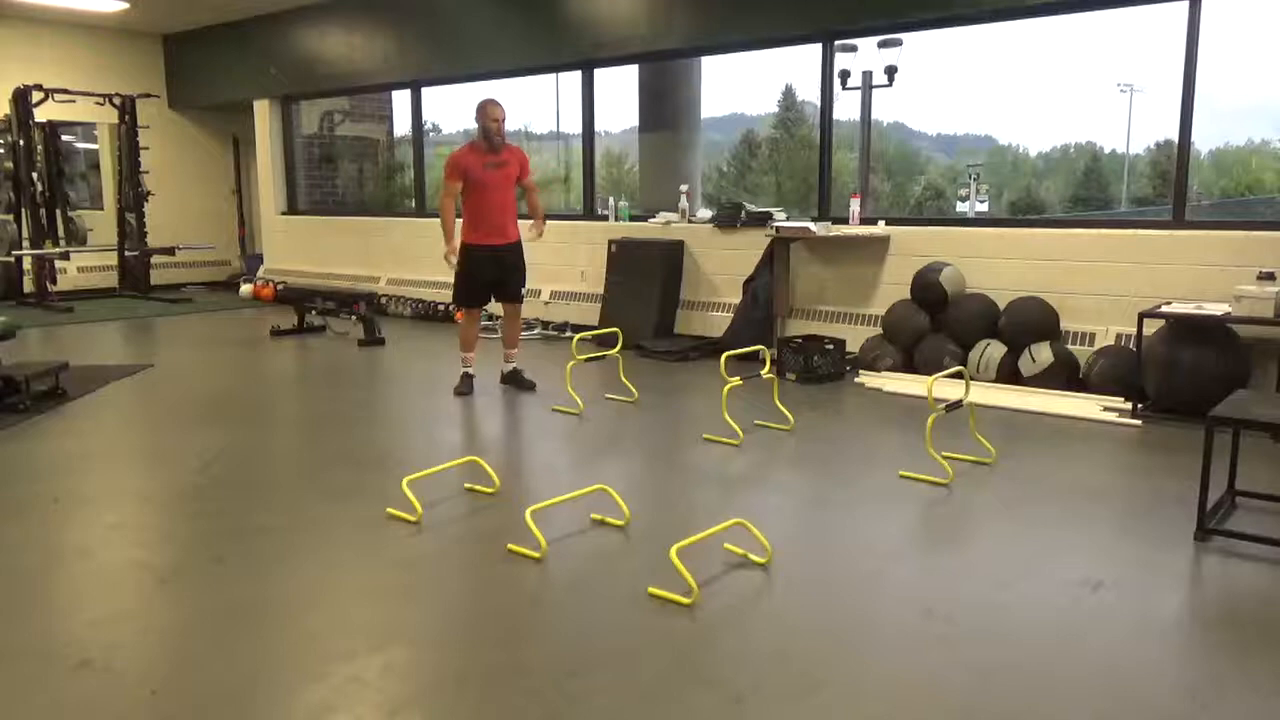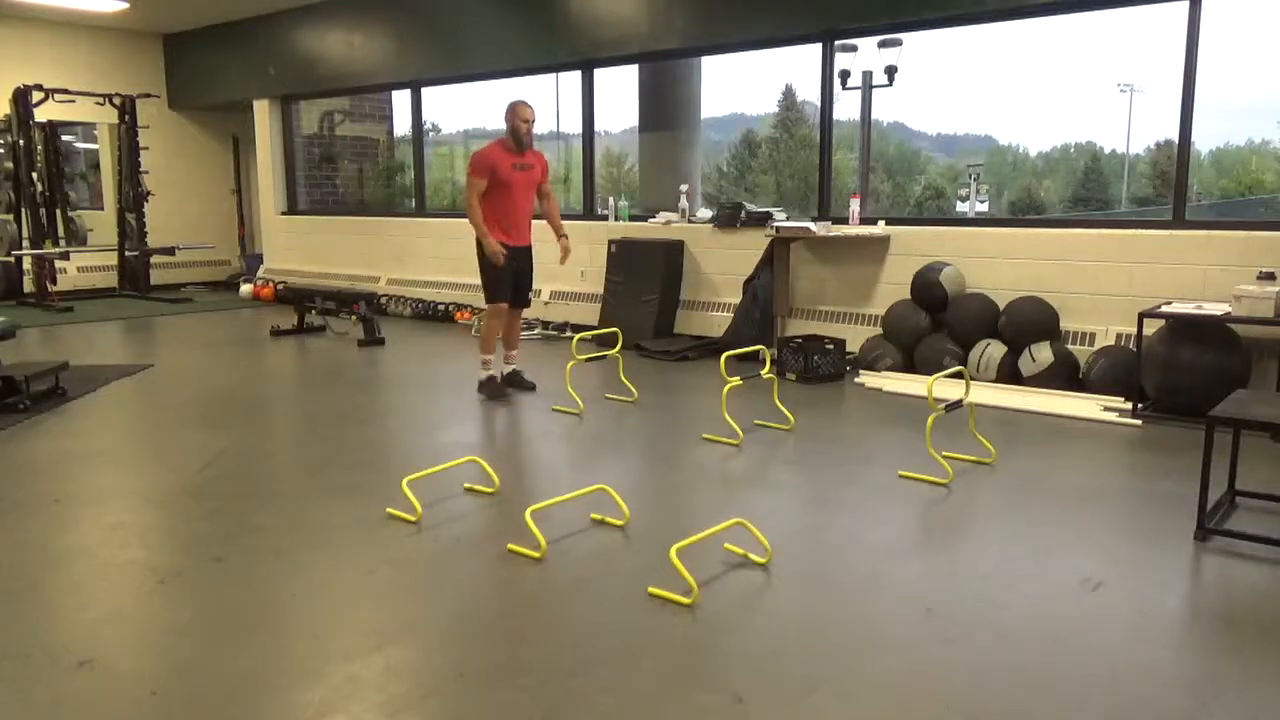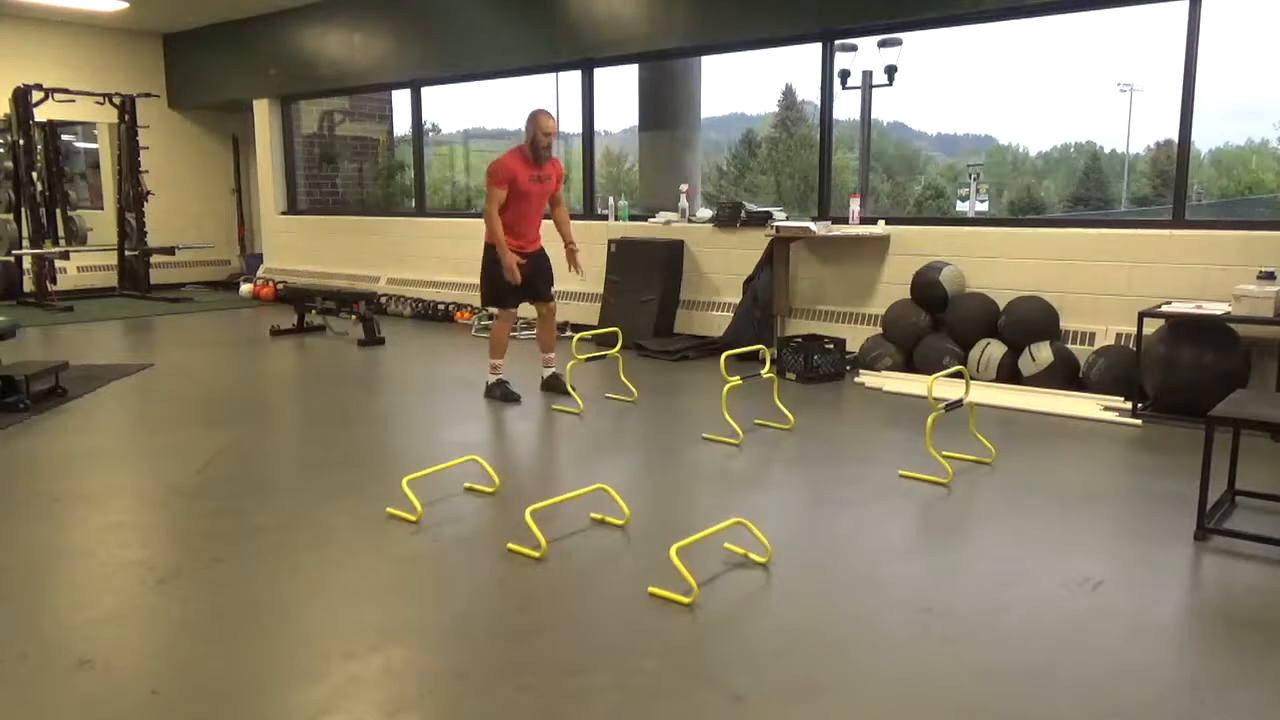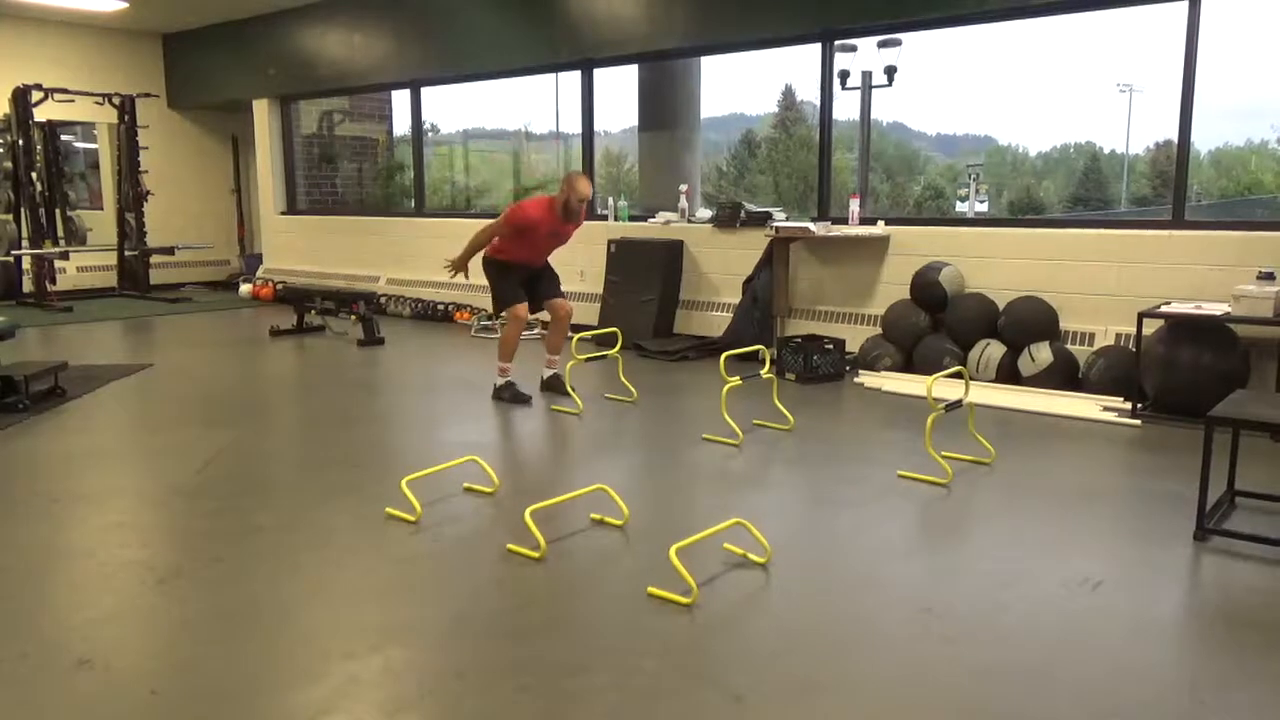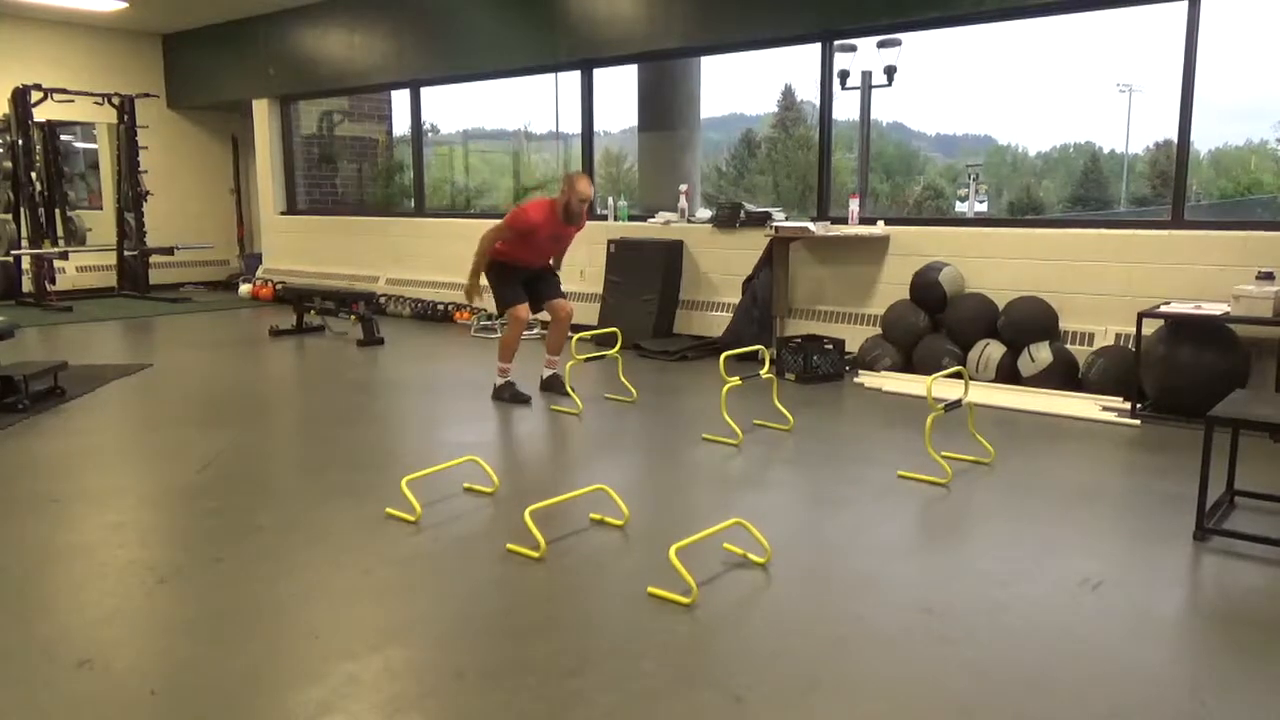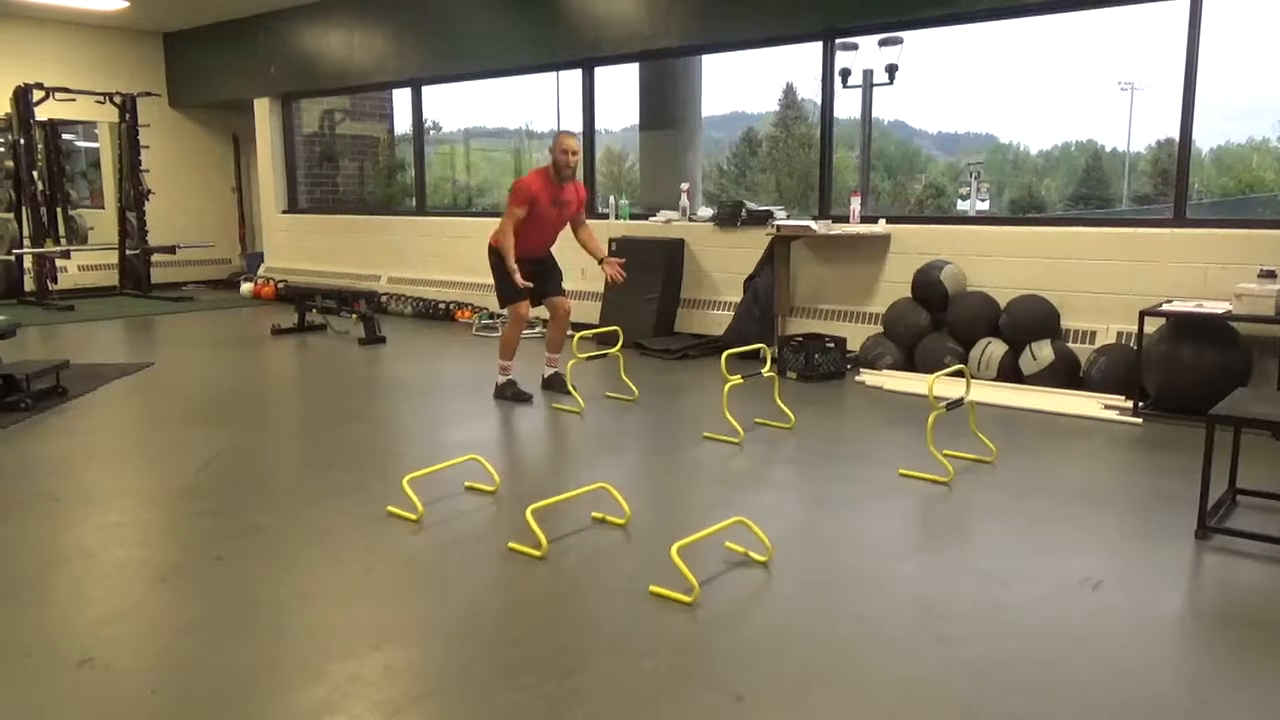
dt=0.5s
person 1, frame 1
left shoulder: (516, 155)
right shoulder: (460, 159)
left elbow: (529, 190)
right elbow: (448, 200)
left wrist: (538, 217)
right wrist: (449, 241)
left hip: (510, 245)
right hip: (476, 248)
left knee: (513, 307)
right knee: (471, 311)
left ankle: (510, 368)
right ankle: (467, 372)
person 1, frame 2
left shoulder: (538, 160)
right shoulder: (486, 157)
left elbow: (546, 199)
right elbow: (472, 200)
left wrist: (561, 234)
right wrist: (485, 239)
left hip: (522, 246)
right hip: (495, 246)
left knee: (516, 310)
right knee: (498, 307)
left ankle: (510, 369)
right ankle: (487, 376)
person 1, frame 3
left shoulder: (554, 167)
right shoulder: (505, 166)
left elbow: (558, 205)
right elbow: (491, 212)
left wrist: (569, 243)
right wrist: (504, 254)
left hip: (534, 250)
right hip: (504, 251)
left knee: (547, 310)
right knee: (507, 313)
left ankle: (549, 374)
right ankle: (494, 381)
person 1, frame 4
left shoulder: (576, 217)
right shoulder: (530, 212)
right elbow: (489, 232)
right wrist: (462, 260)
left hip: (536, 265)
right hip: (503, 263)
left knee: (563, 311)
right knee: (519, 314)
left ankle: (550, 375)
right ankle: (502, 383)
person 1, frame 5
left shoulder: (578, 220)
right shoulder: (531, 215)
right elbow: (490, 238)
left wrist: (553, 272)
right wrist: (474, 277)
left hip: (537, 266)
right hip: (504, 264)
left knee: (564, 312)
right knee: (520, 316)
left ankle: (550, 375)
right ankle: (502, 383)
person 1, frame 6
left shoulder: (578, 191)
right shoulder: (528, 185)
left elbow: (580, 228)
right elbow: (506, 227)
left wrist: (603, 259)
right wrist: (512, 266)
left hip: (540, 255)
right hip: (508, 253)
left knee: (562, 309)
right knee: (520, 313)
left ankle: (551, 373)
right ankle: (504, 381)
